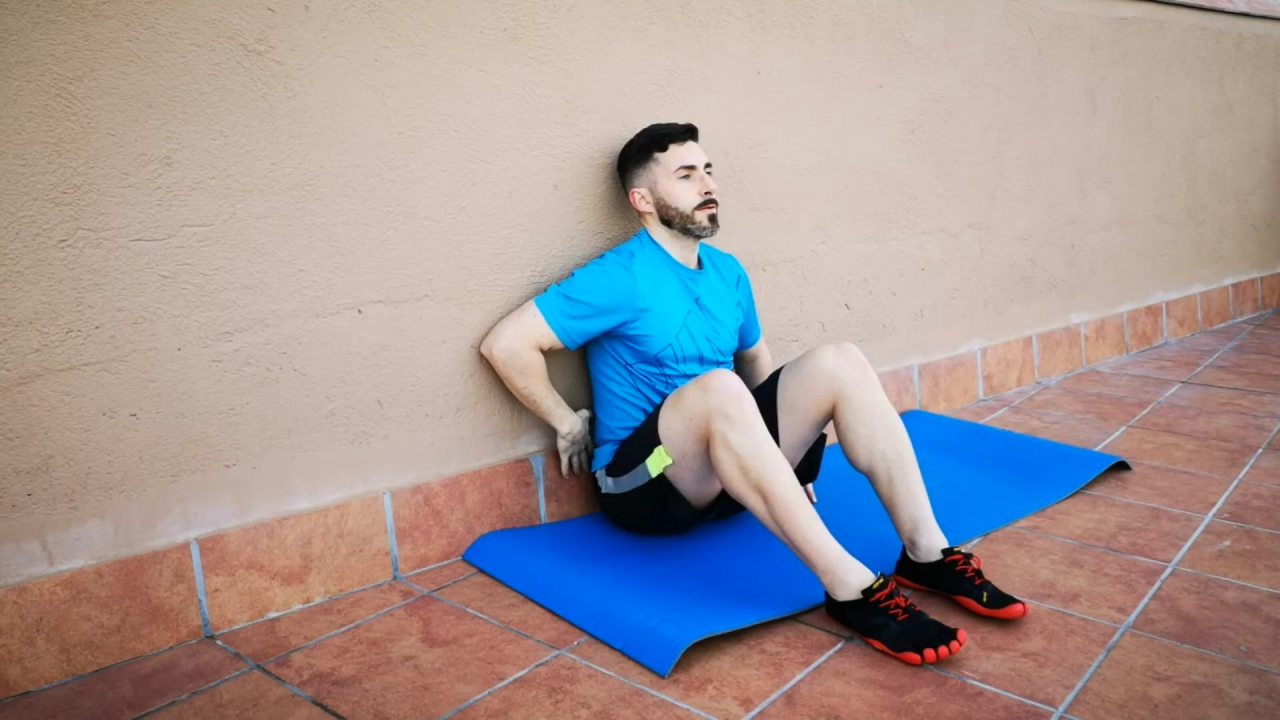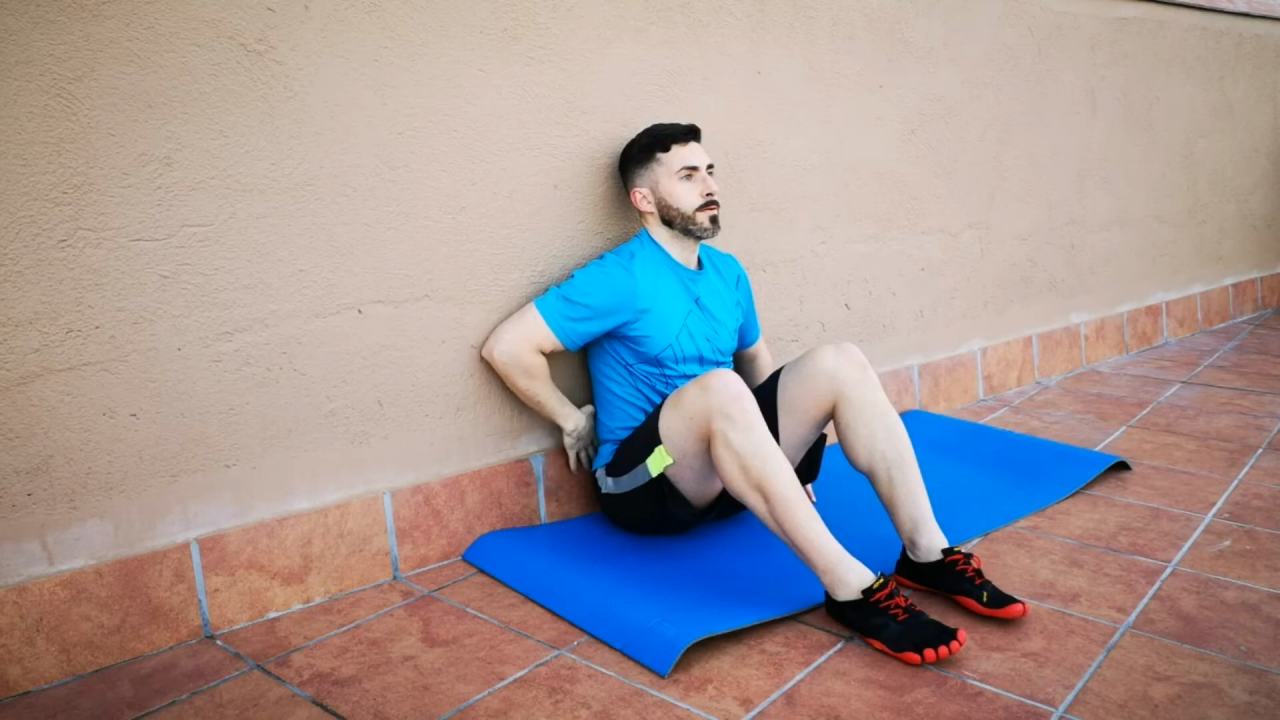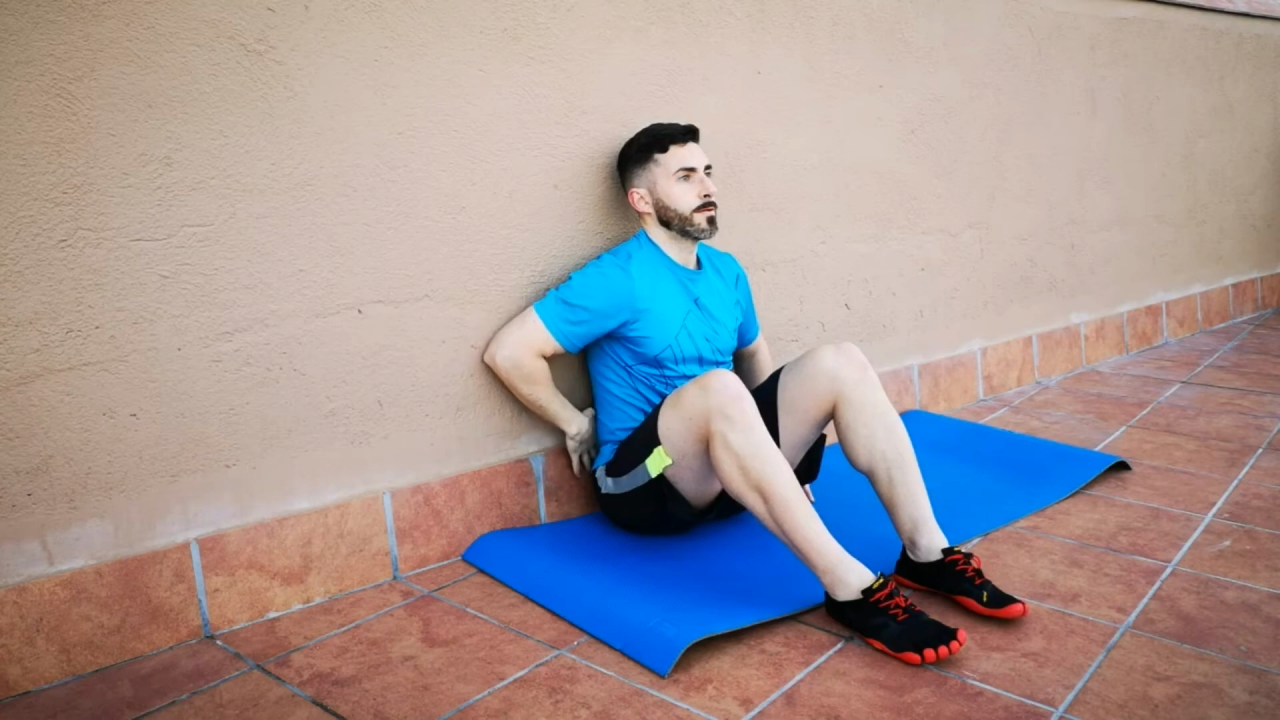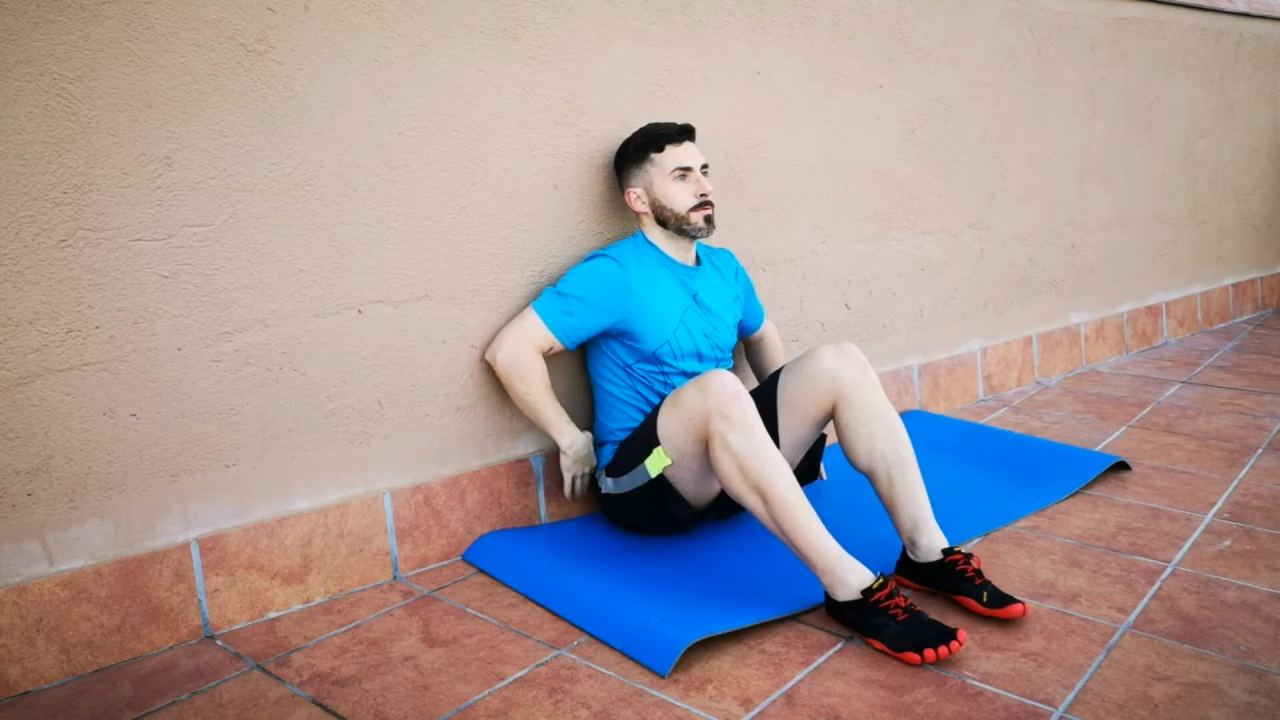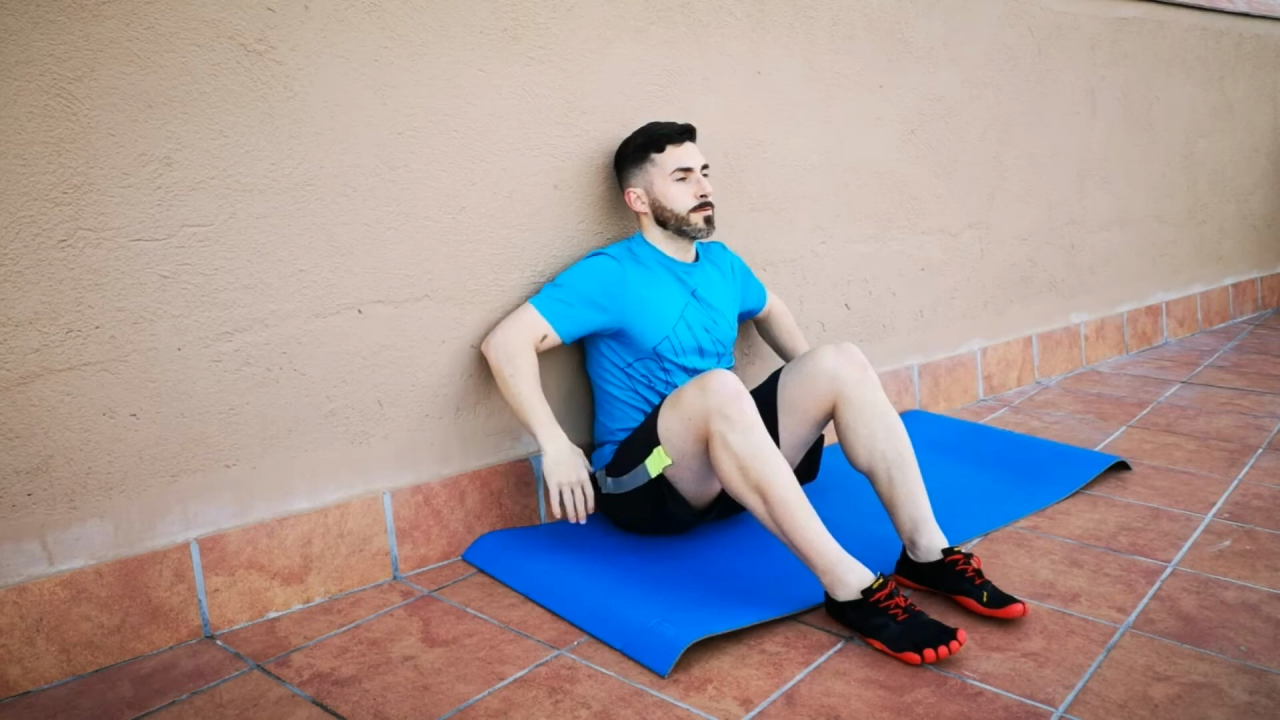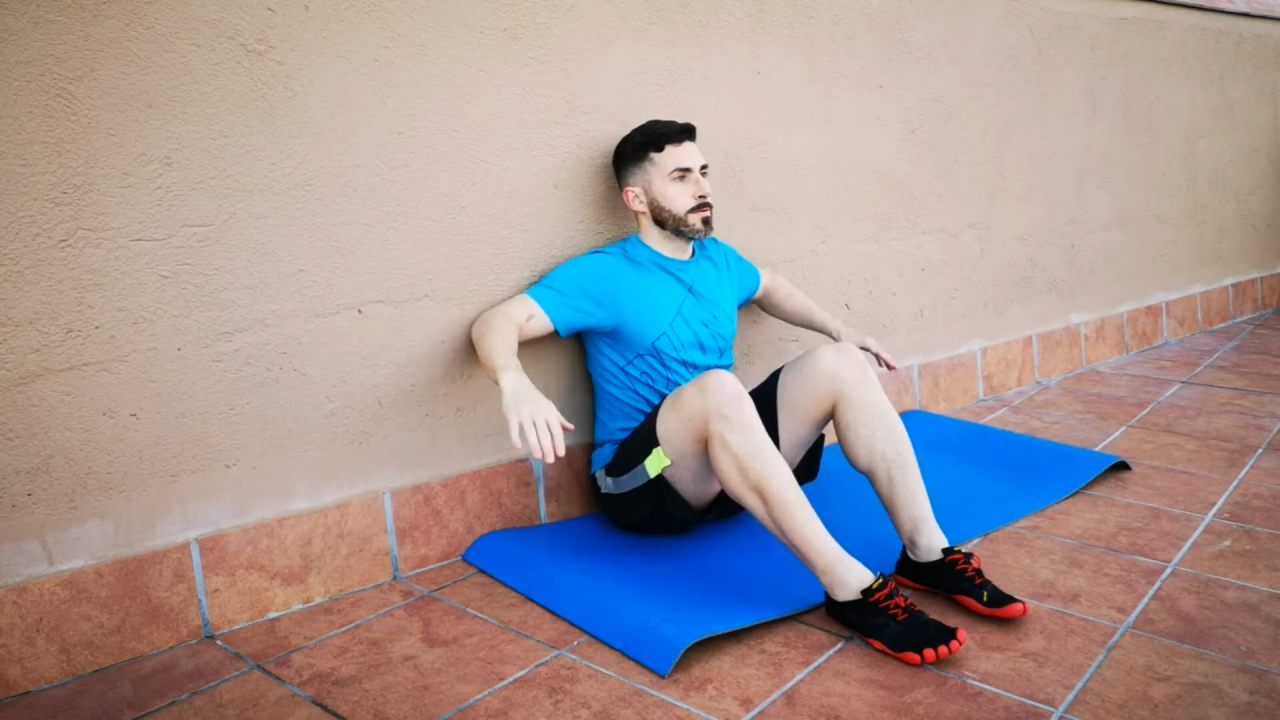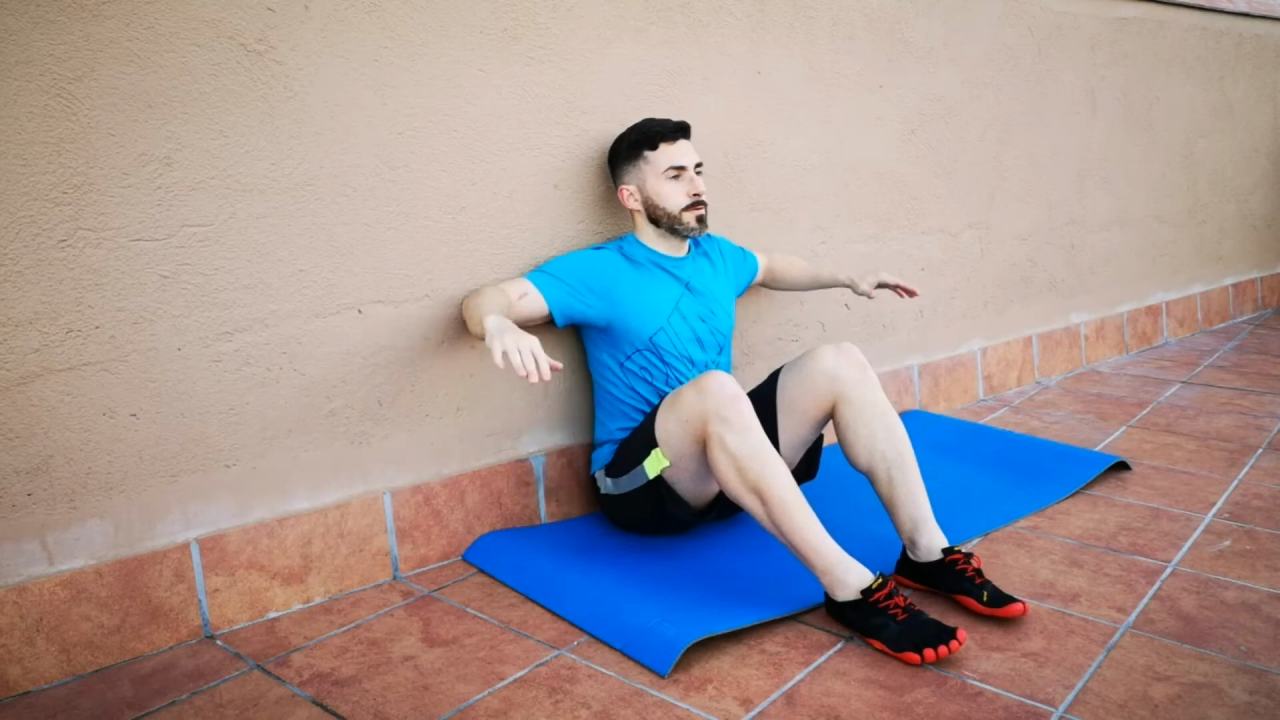
dt=0.2s
person 1, frame 1
left shoulder: (727, 272)
right shoulder: (618, 278)
left elbow: (756, 362)
right elbow: (504, 343)
left wrist: (784, 453)
right wrist: (568, 423)
left hip: (729, 472)
right hip: (642, 482)
left knee: (838, 363)
right knee: (718, 387)
left ankle: (926, 552)
right ankle: (850, 586)
person 1, frame 2
left shoulder: (728, 272)
right shoulder: (619, 278)
left elbow: (755, 361)
right elbow: (505, 347)
left wrist: (783, 453)
right wrist: (573, 420)
left hip: (731, 470)
right hip: (643, 482)
left knee: (839, 362)
right knee: (720, 387)
left ankle: (926, 552)
right ankle: (852, 587)
person 1, frame 3
left shoulder: (726, 271)
right shoulder: (616, 279)
left elbow: (753, 356)
right elbow: (507, 352)
left wrist: (787, 444)
right wrist: (576, 423)
left hip: (731, 468)
right hip: (642, 481)
left knee: (839, 363)
right knee: (719, 388)
left ankle: (926, 552)
right ankle: (851, 587)
person 1, frame 4
left shoulder: (723, 267)
right shoulder: (612, 275)
left elbow: (760, 335)
right elbow: (508, 350)
left wrist: (804, 413)
right wrist: (573, 441)
left hip: (729, 468)
right hip: (642, 482)
left knee: (838, 362)
right knee: (717, 388)
left ankle: (926, 552)
right ankle: (850, 587)
person 1, frame 5
left shoulder: (721, 263)
right shoulder: (610, 276)
left elbow: (770, 310)
right elbow: (504, 341)
left wrist: (814, 390)
right wrist: (553, 442)
left hip: (730, 467)
right hip: (641, 482)
left knee: (840, 361)
right knee: (717, 386)
left ankle: (926, 553)
right ankle: (850, 588)
person 1, frame 6
left shoulder: (718, 260)
right shoulder: (604, 275)
left elbow: (768, 286)
right elbow: (493, 323)
left wrist: (835, 328)
right wrist: (517, 383)
left hip: (728, 466)
right hip: (641, 482)
left knee: (839, 361)
right knee: (716, 388)
left ankle: (926, 553)
right ankle: (850, 587)
person 1, frame 7
left shoulder: (716, 256)
right shoulder: (601, 272)
left elbow: (769, 266)
right elbow: (478, 304)
left wrist: (849, 277)
right wrist: (501, 323)
left hip: (728, 461)
right hip: (641, 483)
left knee: (839, 362)
right knee: (714, 389)
left ankle: (927, 553)
right ankle: (851, 588)
